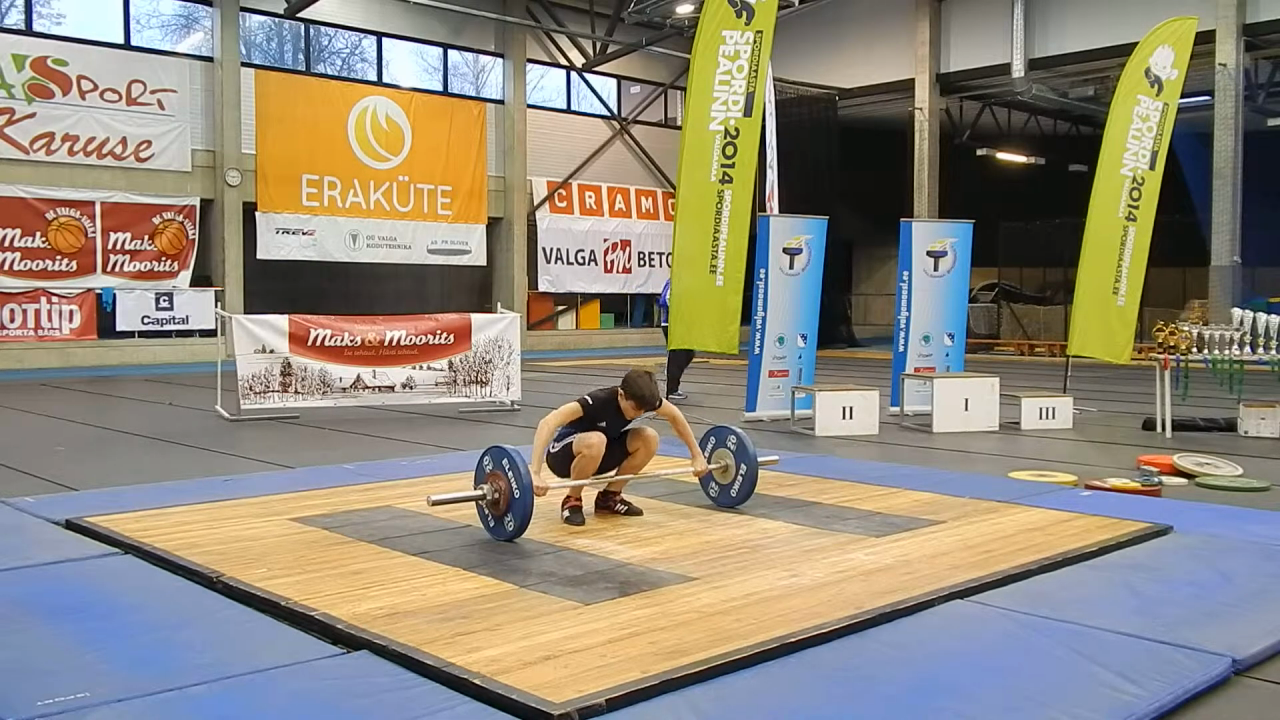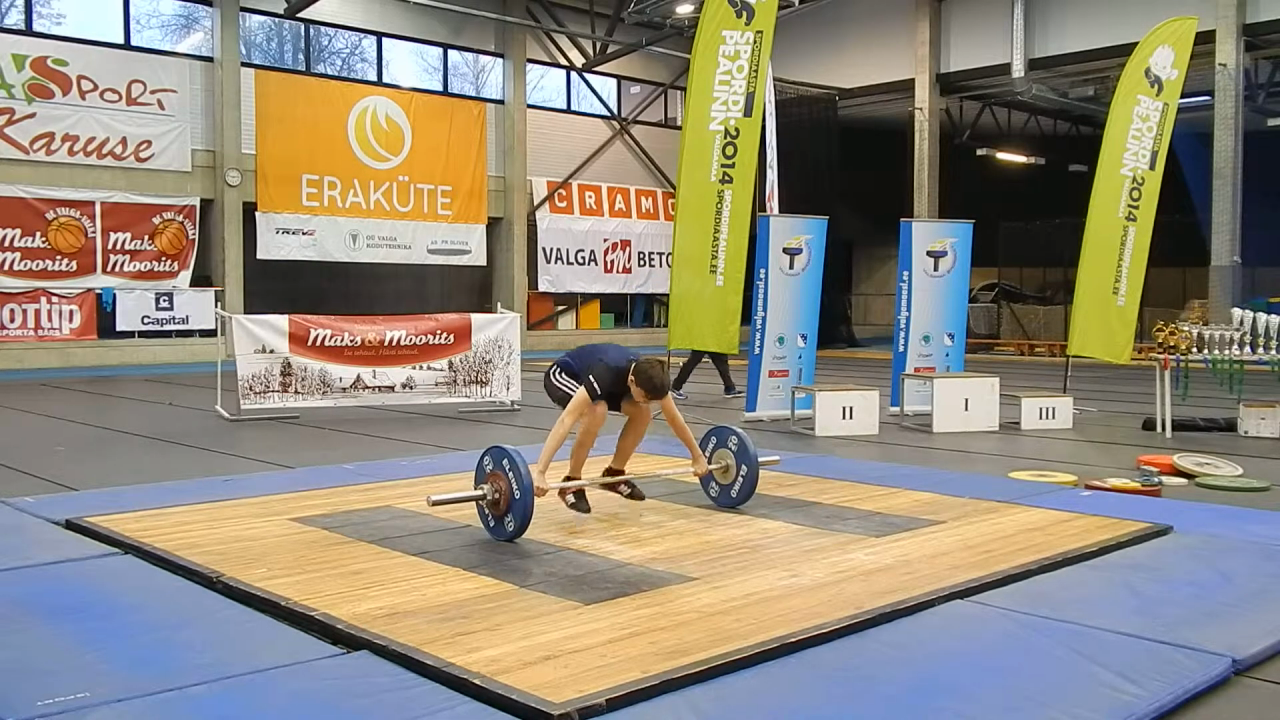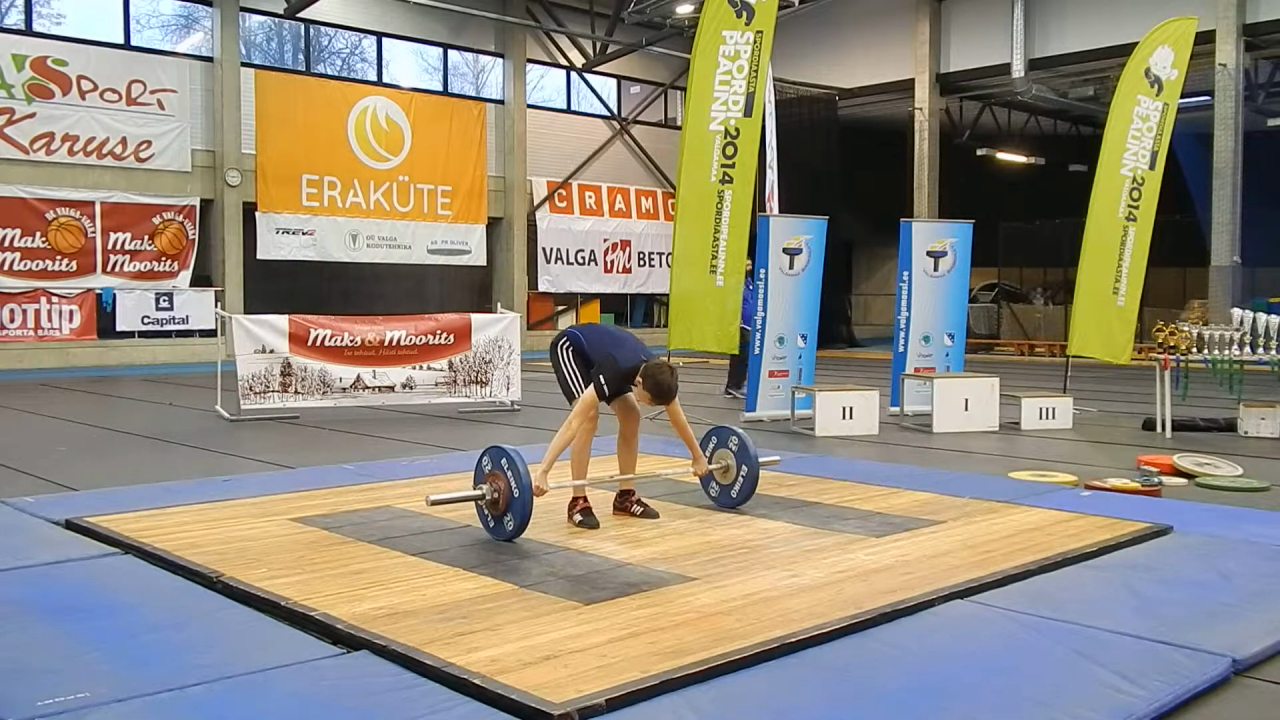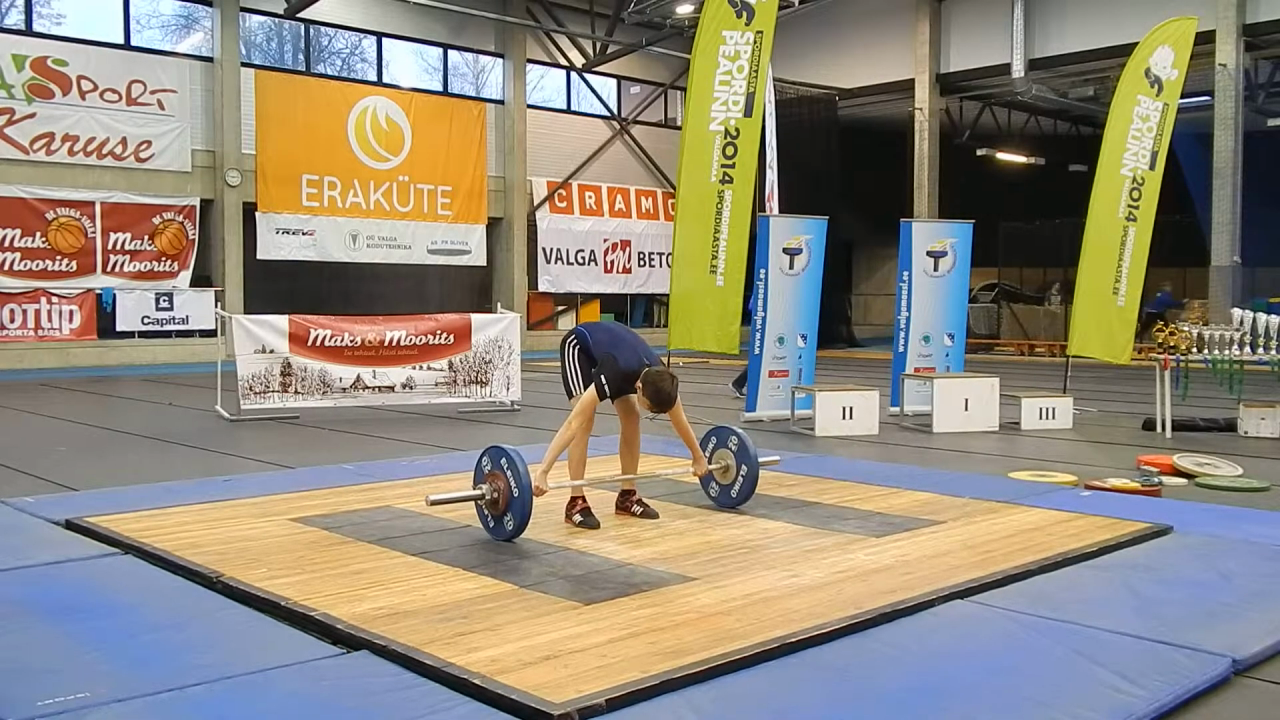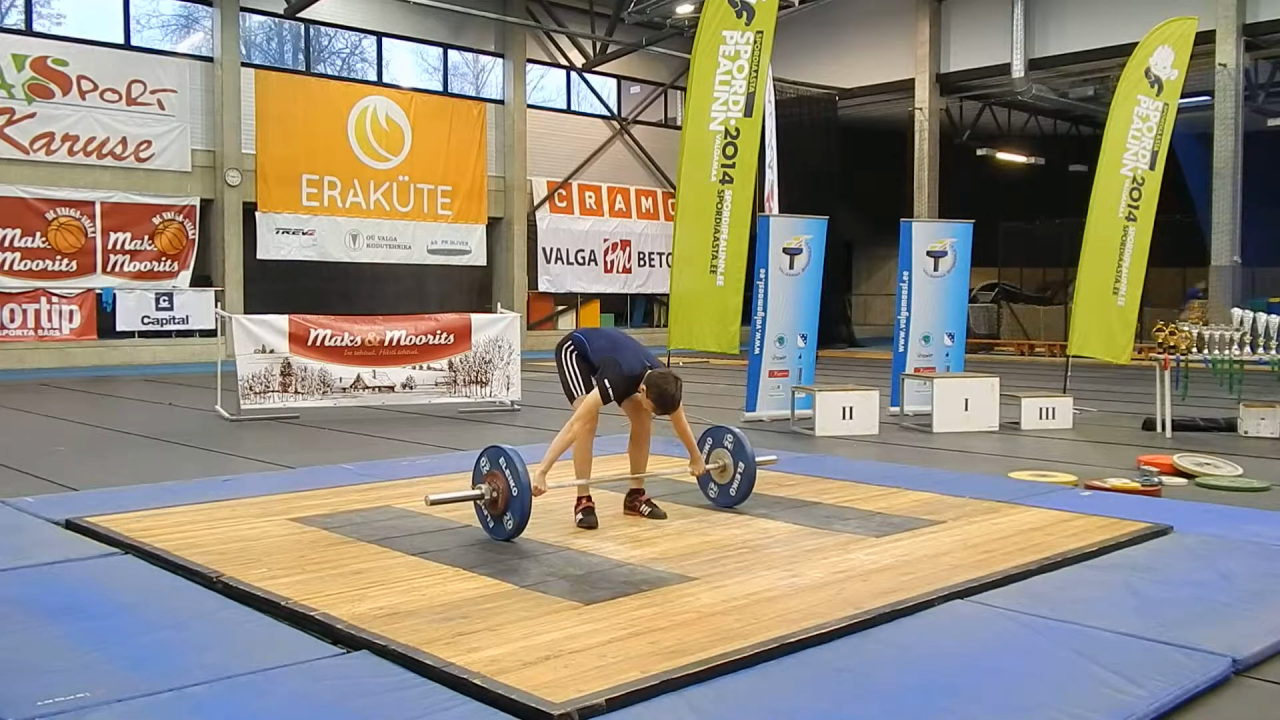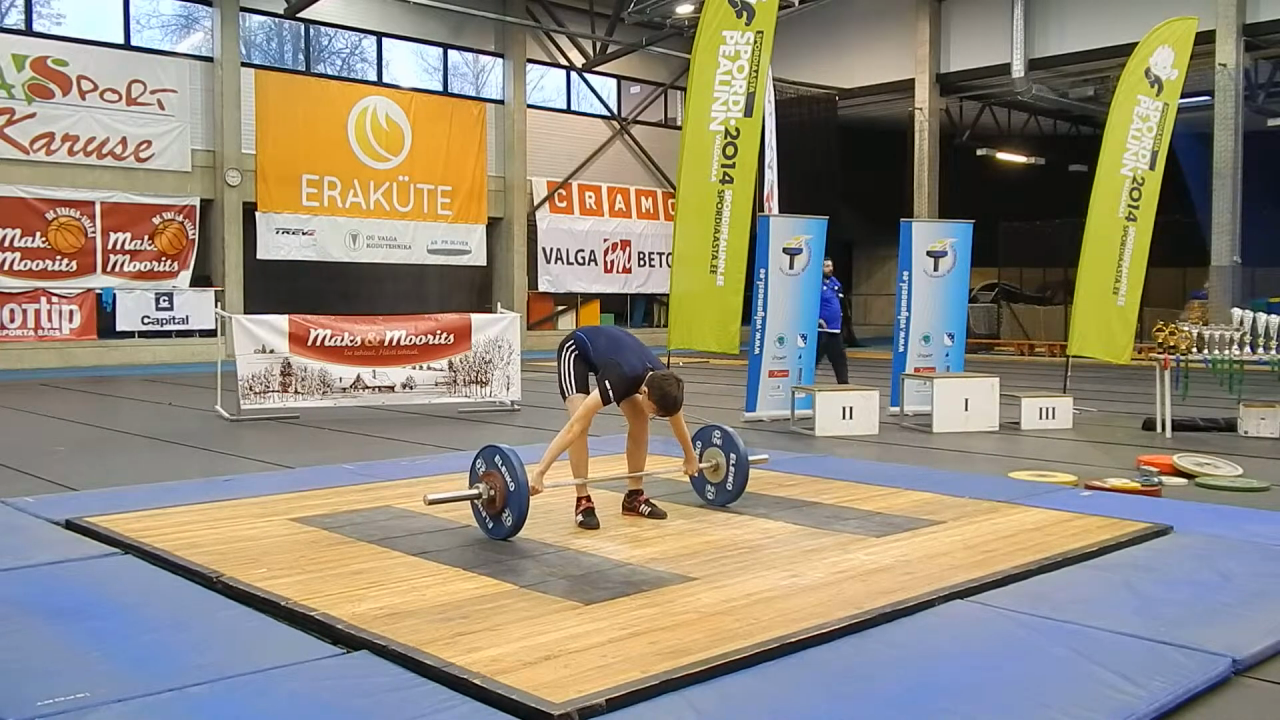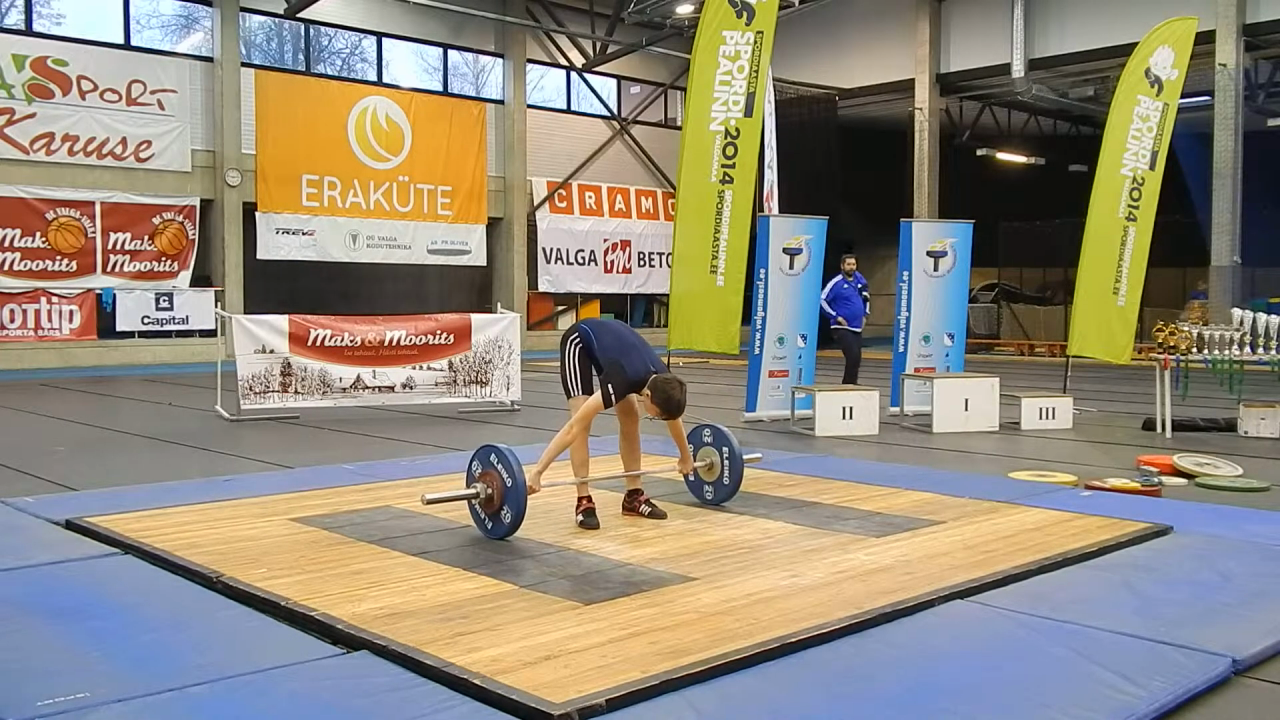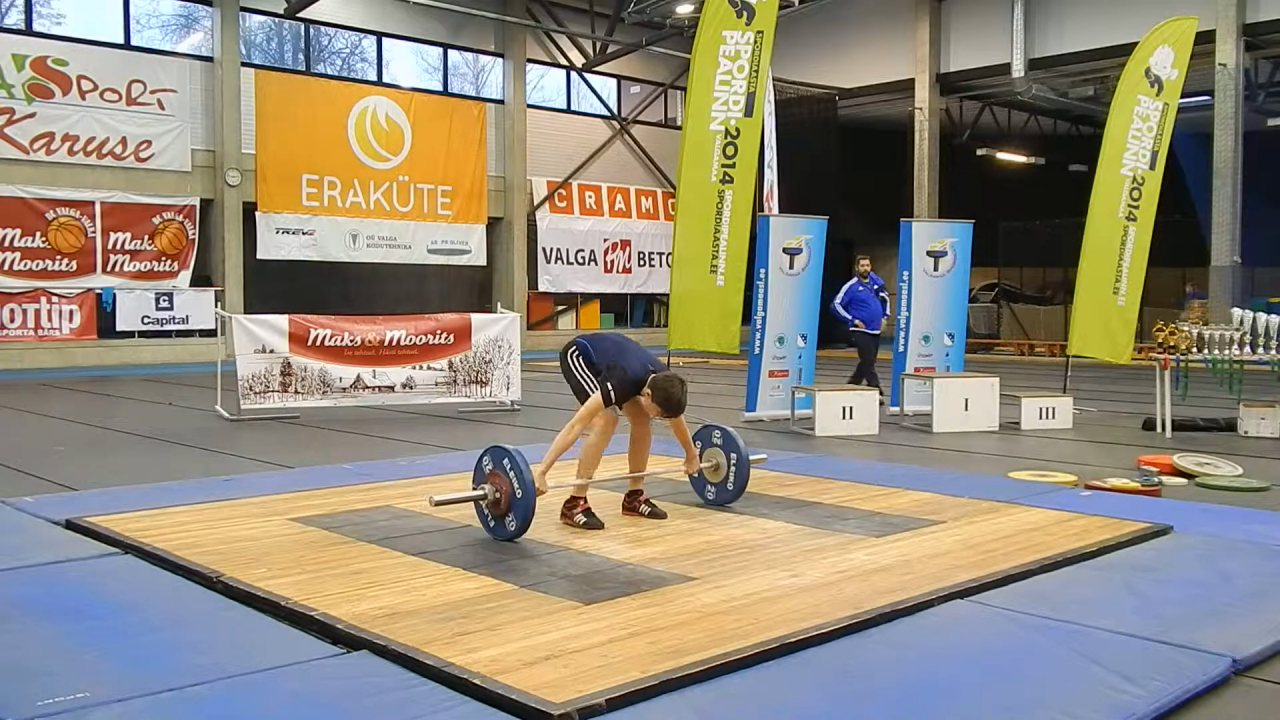
dt=0.3s
person 1, frame 1
left shoulder: (643, 397)
right shoulder: (597, 401)
left elbow: (675, 417)
right elbow: (546, 424)
left wrist: (697, 455)
right wrist: (535, 472)
right hip: (564, 454)
left knee: (650, 439)
right knee: (596, 442)
left ankle: (609, 495)
right ankle: (572, 501)
person 1, frame 2
left shoulder: (649, 374)
right shoulder: (604, 376)
left elbow: (673, 417)
right elbow: (566, 421)
left wrist: (697, 456)
right wrist: (539, 472)
right hip: (561, 375)
left knee: (643, 411)
right knee: (596, 412)
left ankle: (615, 473)
right ankle: (572, 483)
person 1, frame 3
left shoulder: (658, 375)
right shoulder: (615, 372)
left elbow: (678, 418)
right elbow: (574, 423)
left wrist: (698, 457)
right wrist: (542, 472)
left hip: (599, 347)
right hip: (570, 346)
left knee: (631, 418)
right knee: (589, 417)
left ankle: (625, 496)
right ankle: (578, 503)
person 1, frame 4
left shoulder: (661, 379)
right shoulder: (615, 373)
left elbow: (679, 420)
right elbow: (573, 423)
left wrist: (698, 457)
right wrist: (543, 471)
left hip: (609, 342)
right hip: (578, 344)
left knee: (632, 418)
right knee: (585, 419)
left ankle: (627, 496)
right ankle: (576, 502)
person 1, frame 5
left shoulder: (663, 381)
right shoulder: (619, 378)
left elbow: (680, 421)
right elbow: (574, 426)
left wrist: (696, 458)
right wrist: (541, 471)
left hip: (605, 347)
right hip: (574, 350)
left knee: (642, 419)
right knee: (588, 420)
left ankle: (635, 495)
right ankle: (583, 501)
person 1, frame 6
left shoulder: (663, 382)
right shoulder: (620, 379)
left elbow: (678, 421)
right elbow: (573, 427)
left wrist: (691, 457)
right wrist: (539, 472)
left hip: (607, 346)
right hip: (576, 349)
left knee: (640, 420)
right knee: (582, 421)
left ankle: (634, 496)
right ankle: (583, 501)
person 1, frame 7
left shoulder: (664, 382)
right shoulder: (623, 381)
left elbow: (674, 420)
right elbow: (573, 427)
left wrist: (686, 457)
right wrist: (537, 472)
left hip: (610, 337)
right hip: (579, 340)
left knee: (631, 417)
right knee: (583, 421)
left ankle: (634, 496)
right ankle: (584, 502)
person 1, frame 8
left shoulder: (665, 383)
right shoulder: (622, 381)
left elbow: (678, 420)
right elbow: (576, 426)
left wrist: (692, 456)
right wrist: (541, 471)
left hip: (606, 352)
right hip: (578, 354)
left knee: (642, 419)
right knee: (606, 420)
left ankle: (634, 496)
right ankle: (576, 502)
